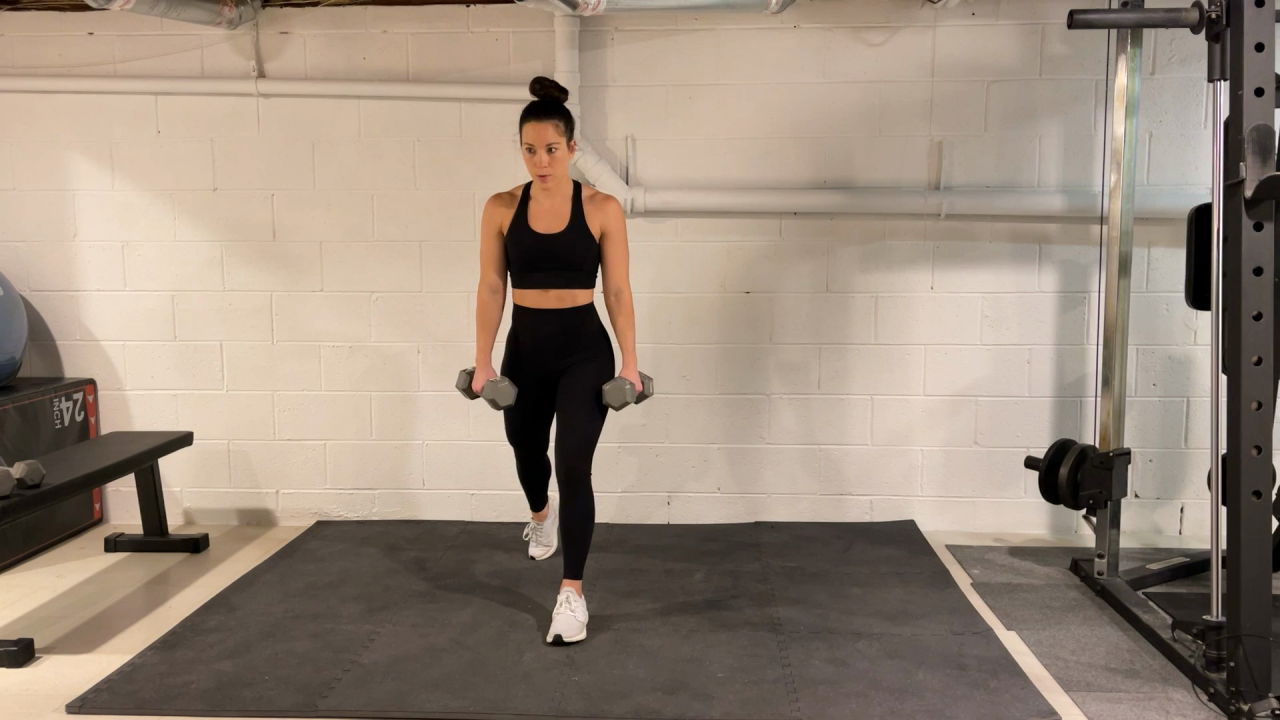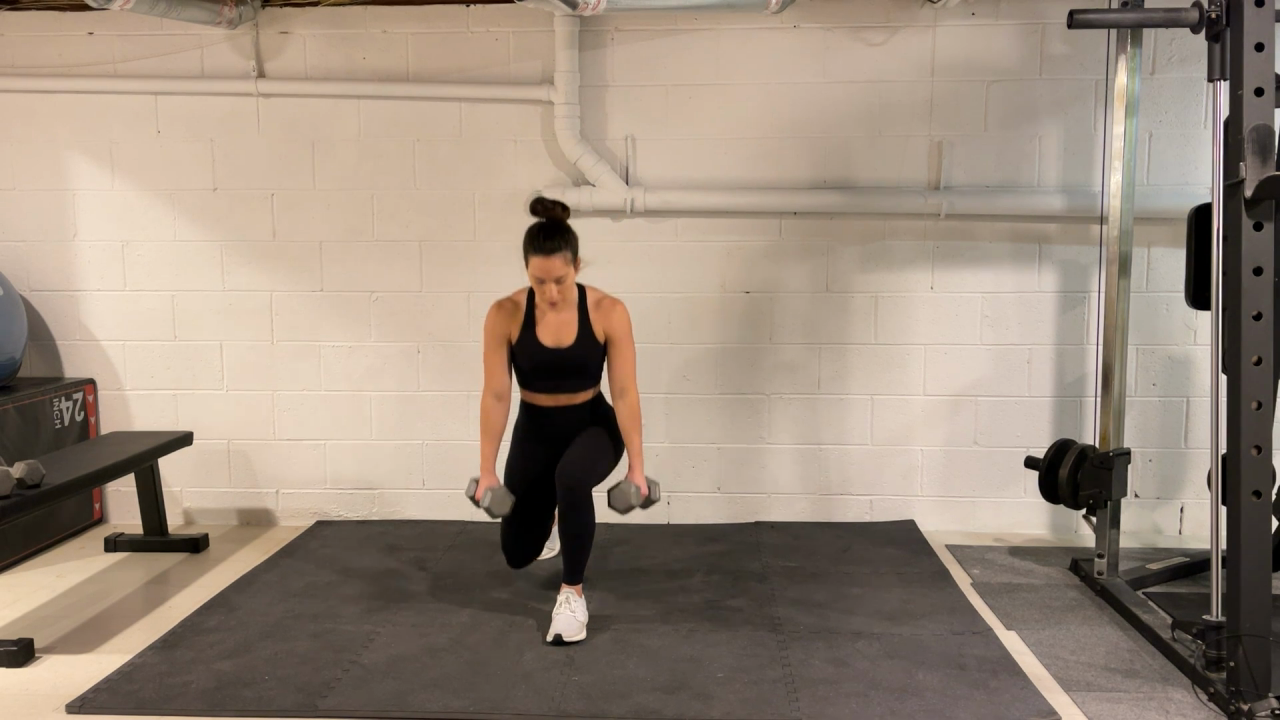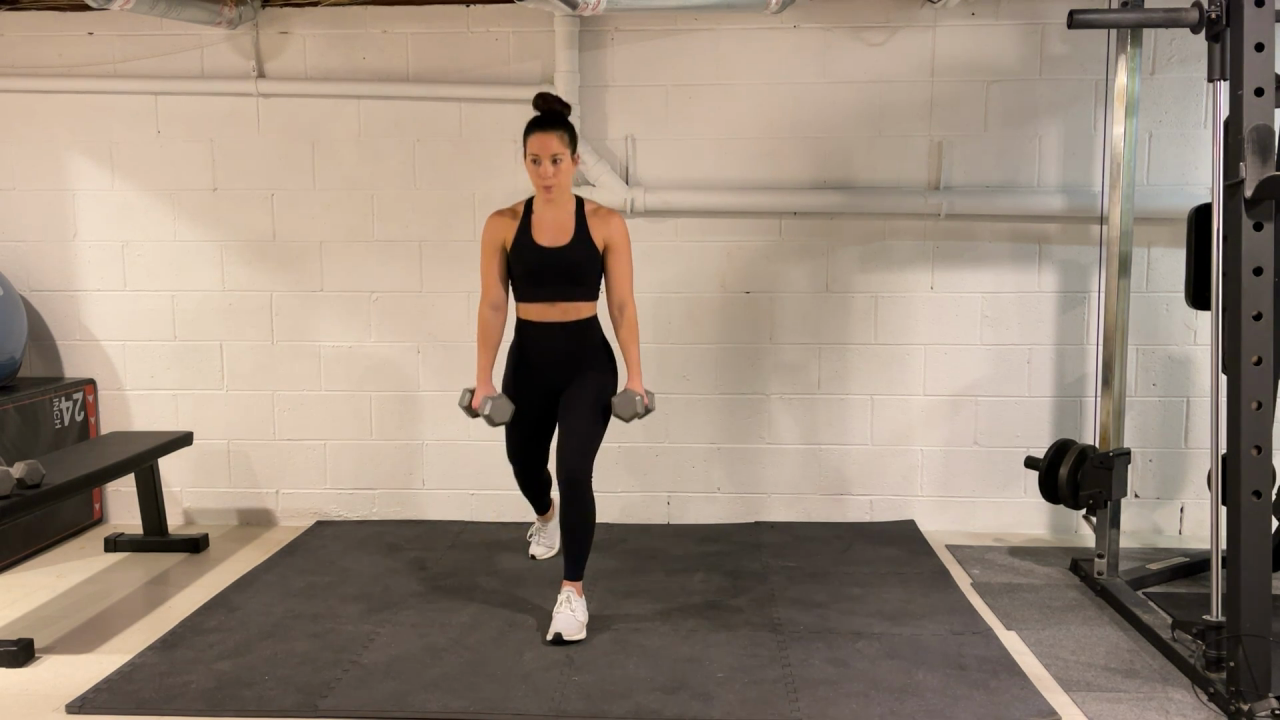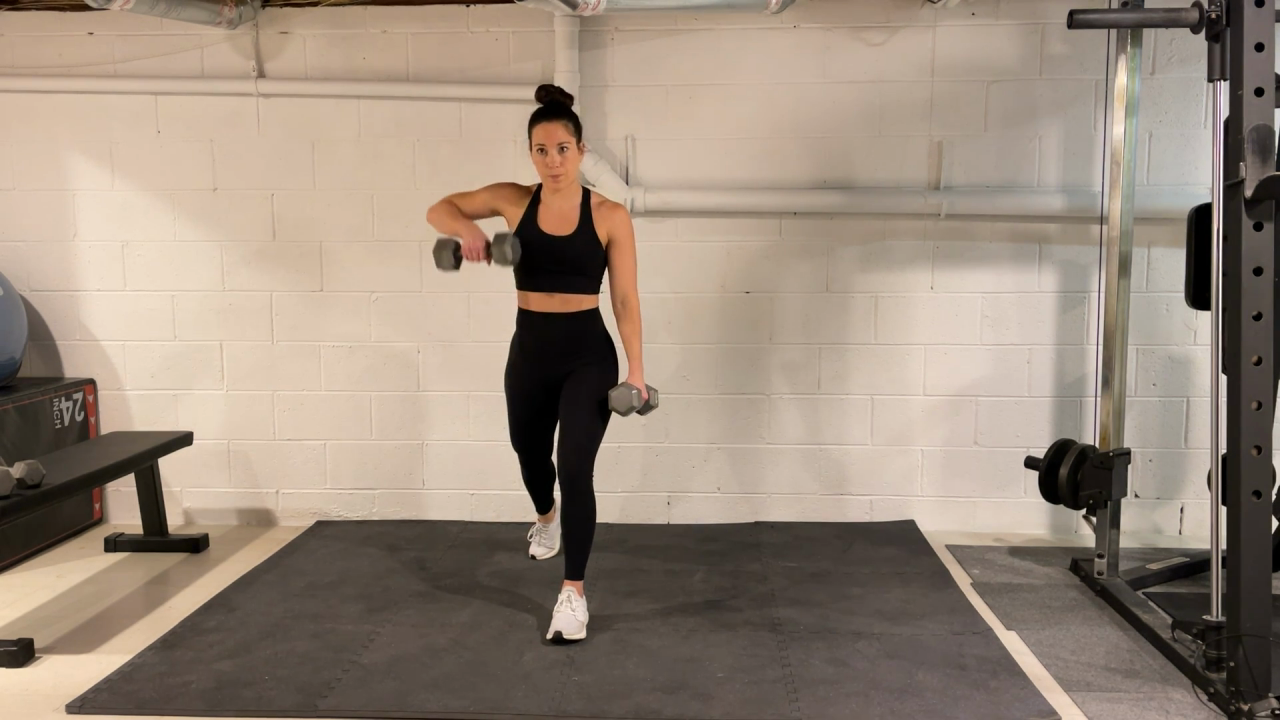
dt=1s
person 1, frame 1
left shoulder: (602, 208)
right shoulder: (501, 208)
left elbow: (618, 290)
right elbow: (491, 288)
left wrist: (629, 361)
right wrist: (483, 361)
left hip: (584, 351)
right hip: (525, 351)
left knee: (574, 467)
right knee: (526, 451)
left ankle: (572, 592)
right ankle: (542, 514)
person 1, frame 2
left shoulder: (609, 312)
right shoulder: (505, 314)
left elbow: (625, 393)
right elbow: (496, 395)
left wrist: (636, 465)
right wrist: (487, 469)
left hip: (592, 424)
right hip: (534, 430)
left knee: (572, 479)
right knee: (517, 552)
left ankle: (572, 594)
right ankle: (549, 521)
person 1, frame 3
left shoulder: (606, 223)
right shoulder: (503, 224)
left elbow: (623, 305)
right elbow: (492, 306)
left wrist: (634, 374)
right wrist: (483, 379)
left hip: (588, 361)
right hip: (527, 361)
left knee: (574, 472)
right knee: (523, 464)
left ankle: (573, 593)
right ankle: (546, 514)
person 1, frame 4
left shoulder: (610, 215)
right shoulder: (513, 200)
left elbow: (625, 297)
right elbow: (439, 210)
left wrist: (636, 369)
right wrist: (464, 228)
left hip: (588, 354)
right hip: (529, 352)
left knee: (576, 469)
right knee: (530, 453)
left ankle: (573, 592)
right ankle: (546, 516)
